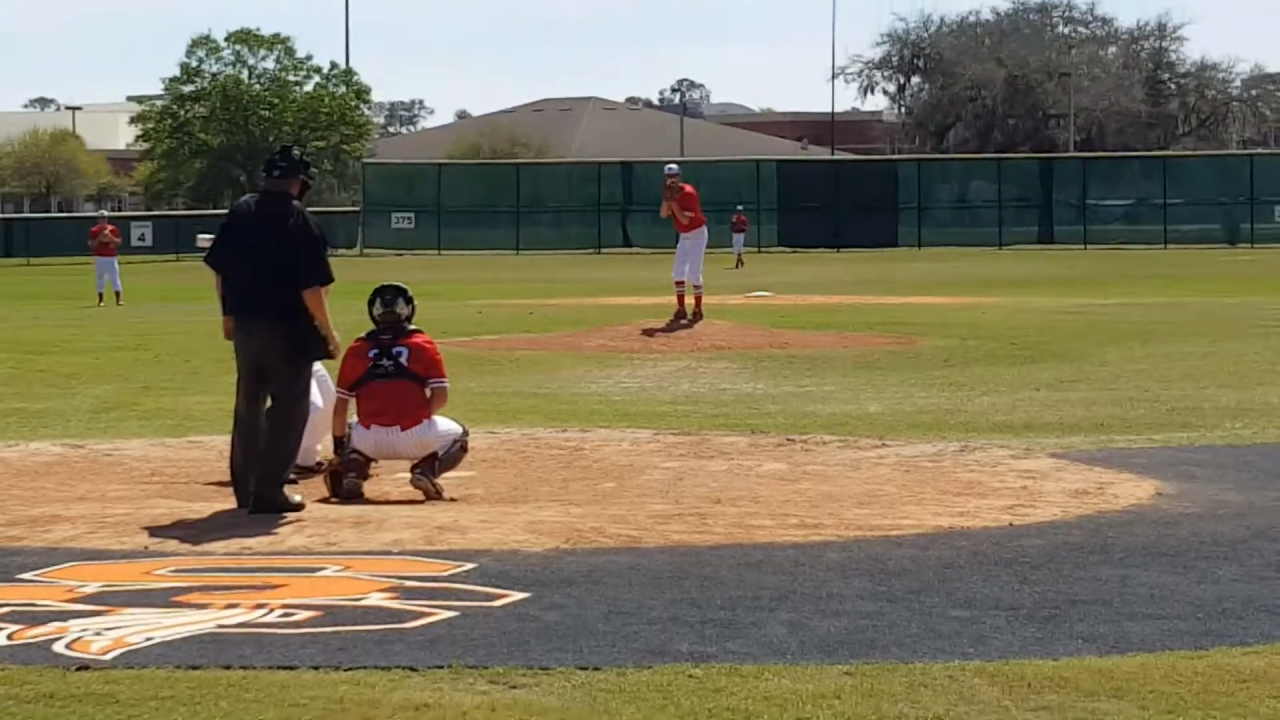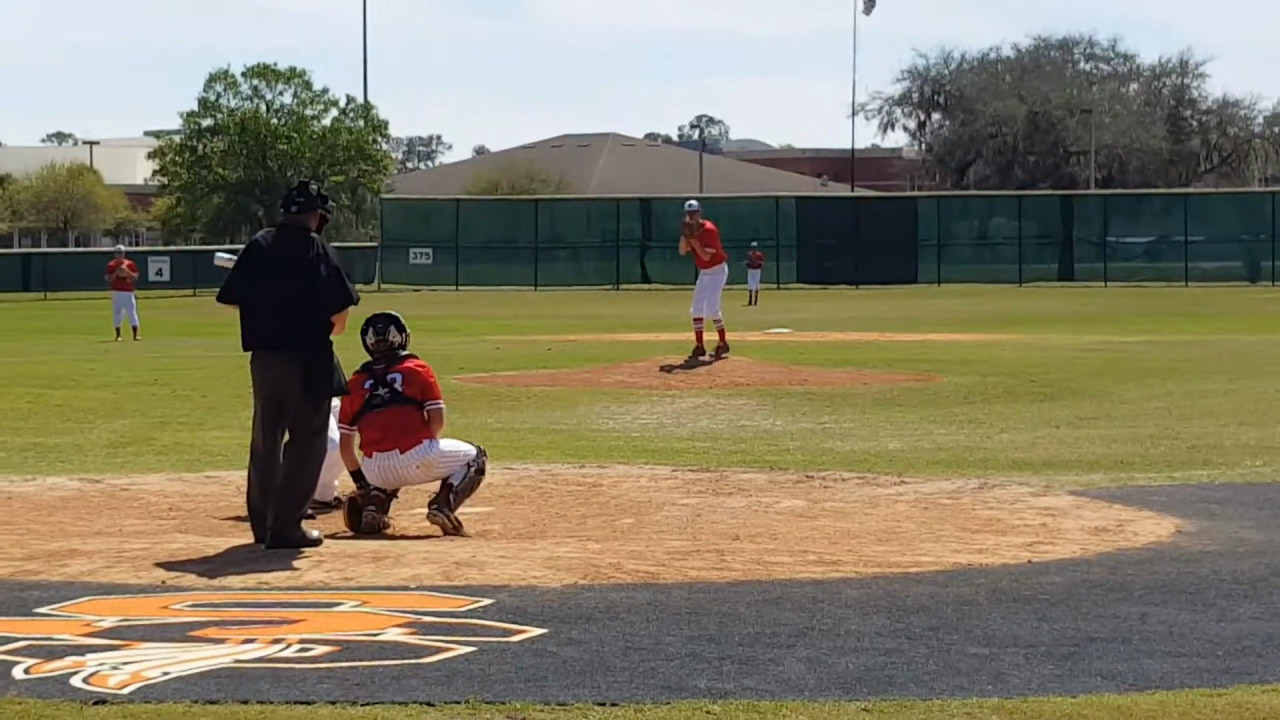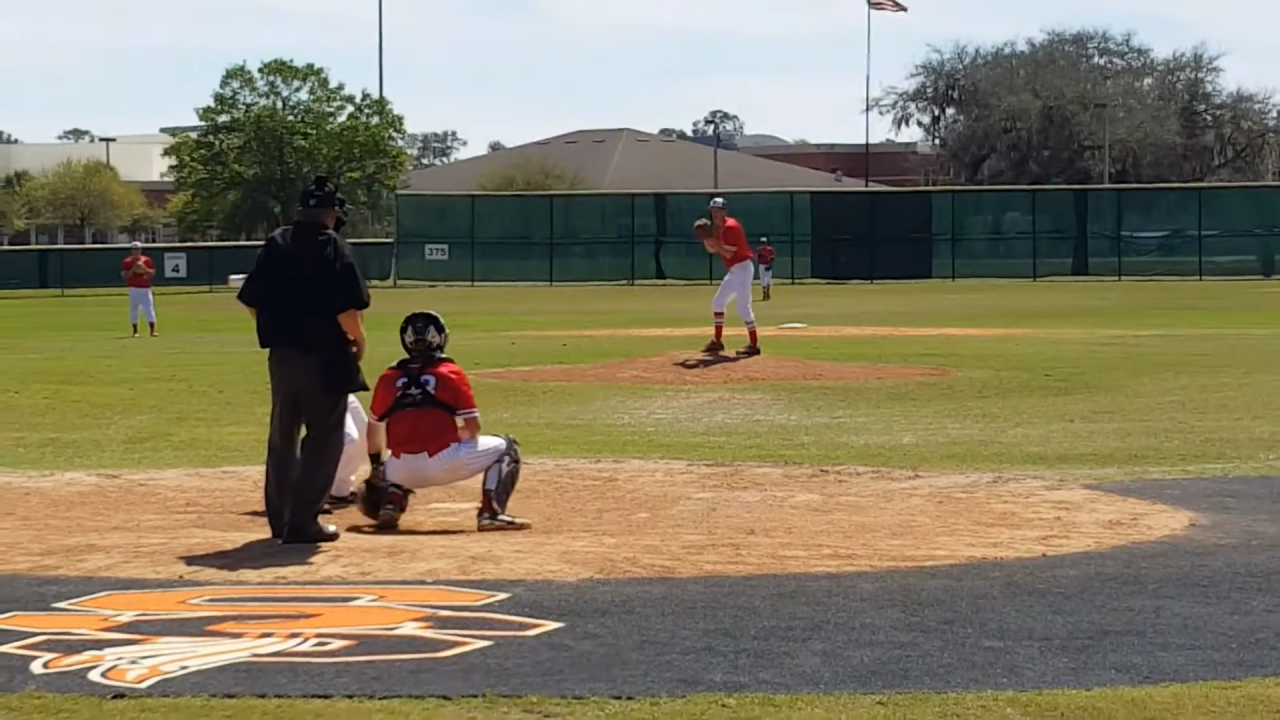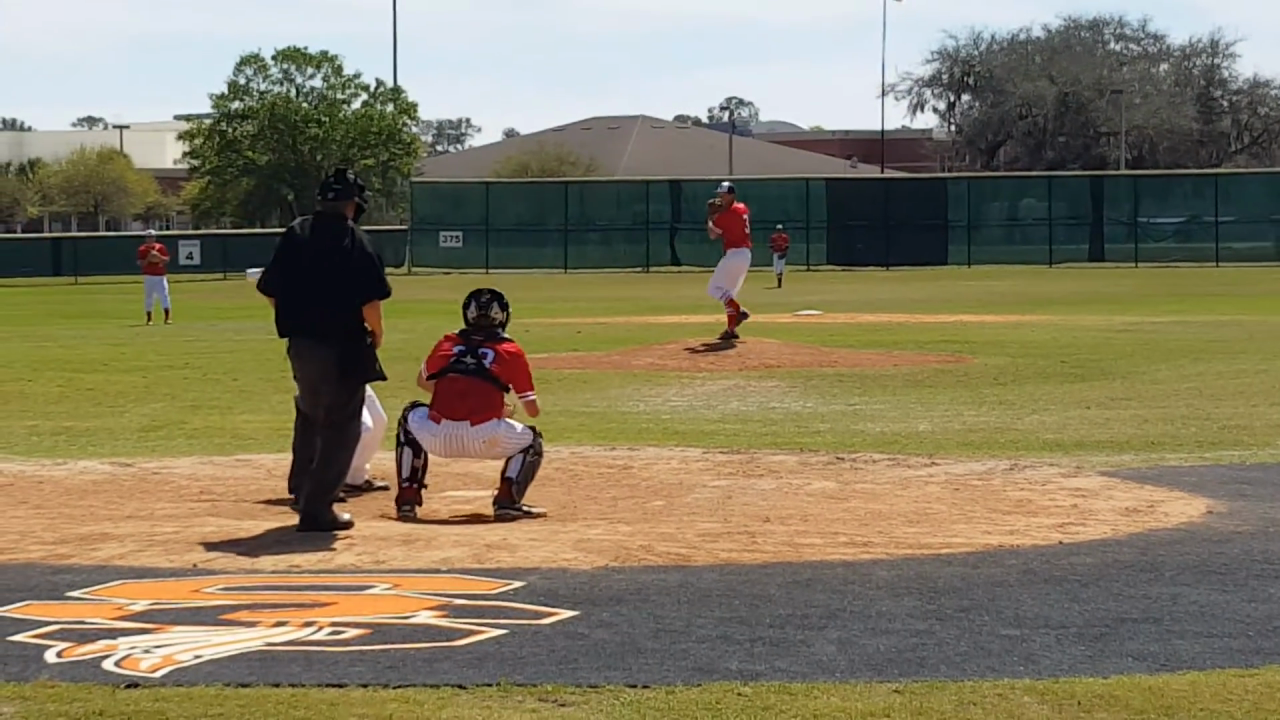
dt=0.5s
person 1, frame 1
left shoulder: (239, 212)
right shoulder: (299, 219)
left elbow: (220, 272)
right elbow: (311, 287)
left wrist: (229, 315)
right wrist: (327, 330)
left hip: (246, 325)
right hip: (287, 328)
left knee: (248, 407)
right knee: (288, 408)
left ankle: (246, 488)
right ankle: (267, 491)
person 1, frame 2
left shoulder: (258, 245)
right shoulder: (316, 250)
left elbow: (233, 297)
right elbow: (339, 314)
right wrist: (331, 329)
left hip: (263, 357)
right hip: (306, 360)
left knee: (265, 442)
right knee: (307, 443)
left ankle: (263, 523)
right ankle: (285, 526)
person 1, frame 3
left shoulder: (275, 244)
right shoulder: (333, 247)
left elbow: (253, 304)
right elbow: (348, 313)
right wrist: (359, 338)
left hip: (281, 355)
right hip: (324, 358)
left knee: (282, 437)
right knee: (324, 438)
left ankle: (281, 518)
right ankle: (302, 522)
person 1, frame 4
left shoulder: (294, 233)
right shoulder: (353, 239)
left elbow: (271, 293)
right elbow: (370, 303)
right wrist: (377, 332)
left hip: (300, 344)
right hip: (342, 347)
left knee: (310, 415)
right knee: (341, 427)
left ankle: (303, 493)
right ankle: (316, 510)
person 2, frame 1
left shoulder: (357, 350)
right shoulder: (423, 344)
left elbow: (340, 409)
right elbow: (441, 396)
left wrist: (339, 451)
left hip: (371, 441)
right hip: (415, 437)
left knee: (353, 428)
right knee: (458, 434)
left ankle: (352, 472)
right ankle: (427, 469)
person 2, frame 2
left shoulder: (356, 382)
right shoulder: (417, 369)
left elbow: (346, 445)
right elbow: (437, 419)
left wrist: (361, 484)
left hip: (376, 470)
right hip: (417, 456)
right knee: (474, 458)
left ankle: (374, 508)
right ankle: (443, 506)
person 2, frame 3
left shoulder: (389, 378)
right shoulder: (451, 372)
left elbow: (374, 428)
right elbow: (473, 425)
left wrist: (377, 467)
right wrist: (460, 449)
left hip: (404, 470)
right hip: (445, 461)
right knee: (507, 448)
left ankle: (391, 502)
right ankle: (492, 511)
person 2, frame 4
left shoulder: (447, 344)
right shoulder: (511, 351)
left elbow: (425, 381)
right elbow: (532, 409)
left hip: (437, 435)
right hip: (482, 436)
left knee: (410, 418)
right knee: (531, 440)
left ankle: (407, 497)
right ankle: (508, 501)
